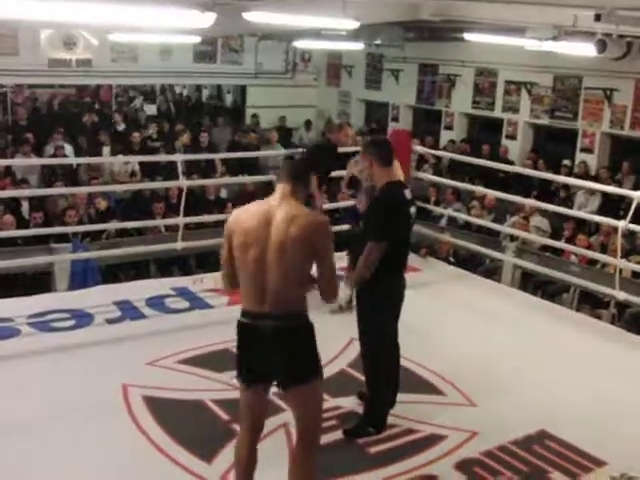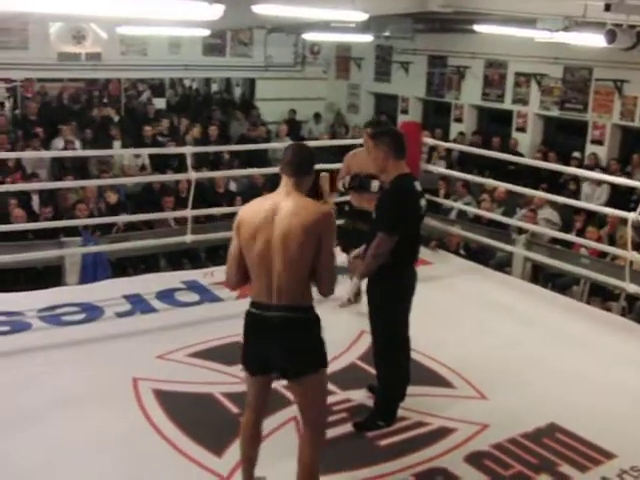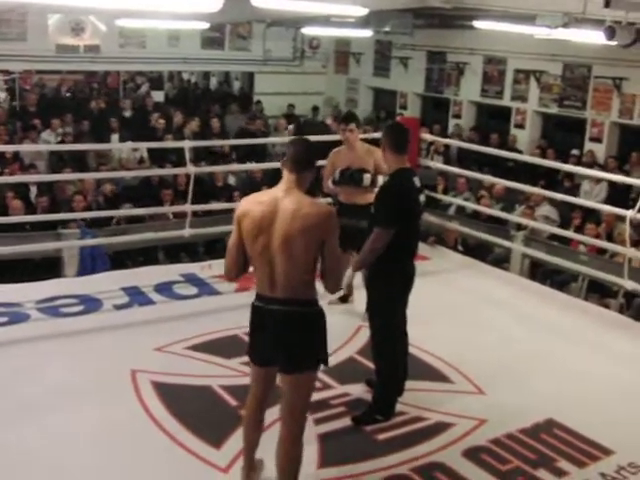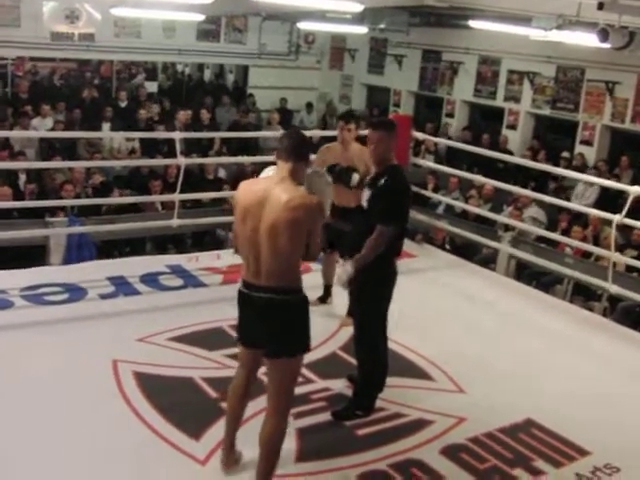
dt=1s
person 1, frame 1
left shoulder: (237, 218)
right shoulder: (315, 224)
left elbow: (228, 282)
right elbow: (329, 294)
left hip: (249, 331)
right hip: (291, 333)
left knee: (250, 426)
right knee: (308, 432)
person 1, frame 2
left shoulder: (247, 212)
right shoulder: (321, 216)
left elbow: (233, 280)
right elbow: (326, 288)
left hip: (257, 320)
right hip: (297, 324)
left knee: (254, 409)
right knee: (315, 422)
person 1, frame 3
left shoulder: (246, 206)
right shoulder: (321, 215)
left elbow: (231, 272)
right elbow: (332, 285)
right wrist: (339, 260)
left hip: (262, 313)
right hip: (301, 318)
left knee: (257, 394)
right knee: (293, 418)
person 1, frame 4
left shoulder: (244, 189)
right shoulder: (309, 204)
right elbow: (310, 255)
left hip: (248, 296)
right hip: (284, 304)
left knee: (245, 374)
right knee: (279, 403)
person 2, frame 1
left shoulder: (383, 200)
right shoulder: (403, 191)
left elbow: (373, 250)
left wrist: (351, 283)
left hip: (377, 286)
right hip: (393, 280)
left knee: (374, 348)
right knee: (387, 341)
left ankle: (375, 417)
right ankle: (385, 395)
person 2, frame 2
left shoulder: (395, 193)
right shoulder: (411, 184)
left elbow: (384, 244)
left wrist: (358, 276)
right wrist: (363, 250)
left hip: (388, 279)
right hip: (403, 273)
left knee: (385, 342)
right knee: (397, 335)
left ankle: (385, 410)
right ankle: (395, 388)
person 2, frame 3
left shoulder: (393, 188)
right shoulder: (413, 181)
left elbow: (379, 239)
left wrist: (352, 269)
left hip: (387, 273)
right hip: (403, 267)
left knee: (384, 336)
right knee: (396, 330)
left ankle: (383, 405)
right ankle: (394, 383)
person 2, frame 4
left shoulder: (395, 183)
right shoulder: (378, 177)
left elbow: (384, 234)
left wrist: (352, 264)
right wrist: (352, 261)
left hip: (376, 269)
right hip: (365, 266)
left knee: (368, 331)
right knee: (371, 327)
left ankle: (364, 399)
right ankle: (373, 378)
person 3, frame 1
left shoulder: (391, 165)
right shoulder: (356, 162)
right elbow: (345, 187)
right wrist: (353, 182)
right hip: (360, 215)
right knee: (353, 259)
right ankle: (348, 301)
person 3, frame 2
right shoulder: (352, 156)
right elbow: (340, 182)
left wrist: (379, 187)
right wrist: (344, 184)
right hip: (355, 213)
right knee: (353, 255)
right ankle: (356, 292)
person 3, frame 3
left shoulder: (372, 153)
right shoulder: (335, 155)
right elbow: (326, 186)
left wrist: (370, 180)
right wrist: (337, 180)
left hip: (367, 211)
right hip: (344, 210)
right knee: (346, 254)
right ankle: (347, 292)
person 3, frame 4
left shoulder: (365, 155)
right shoulder: (326, 151)
left wrist: (354, 179)
right wrist: (327, 176)
left hip: (353, 213)
right hip: (330, 210)
right knee: (328, 254)
left ankle: (353, 308)
right ankle: (326, 294)
